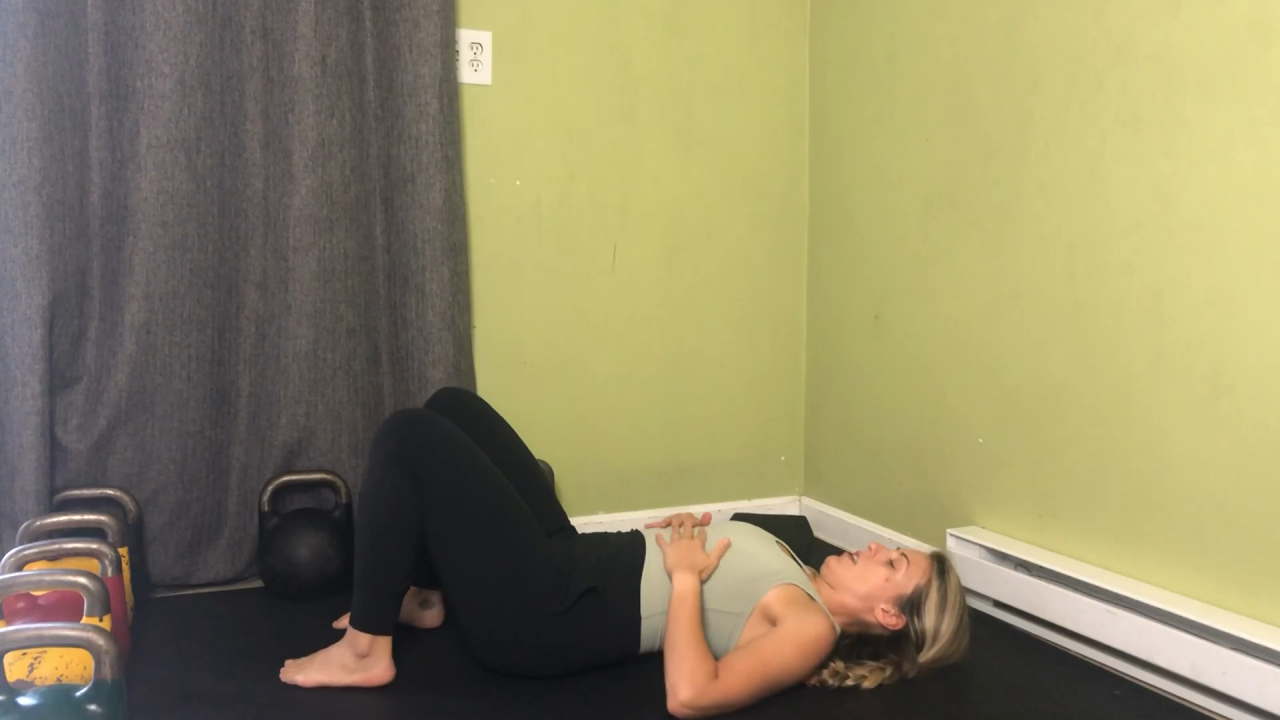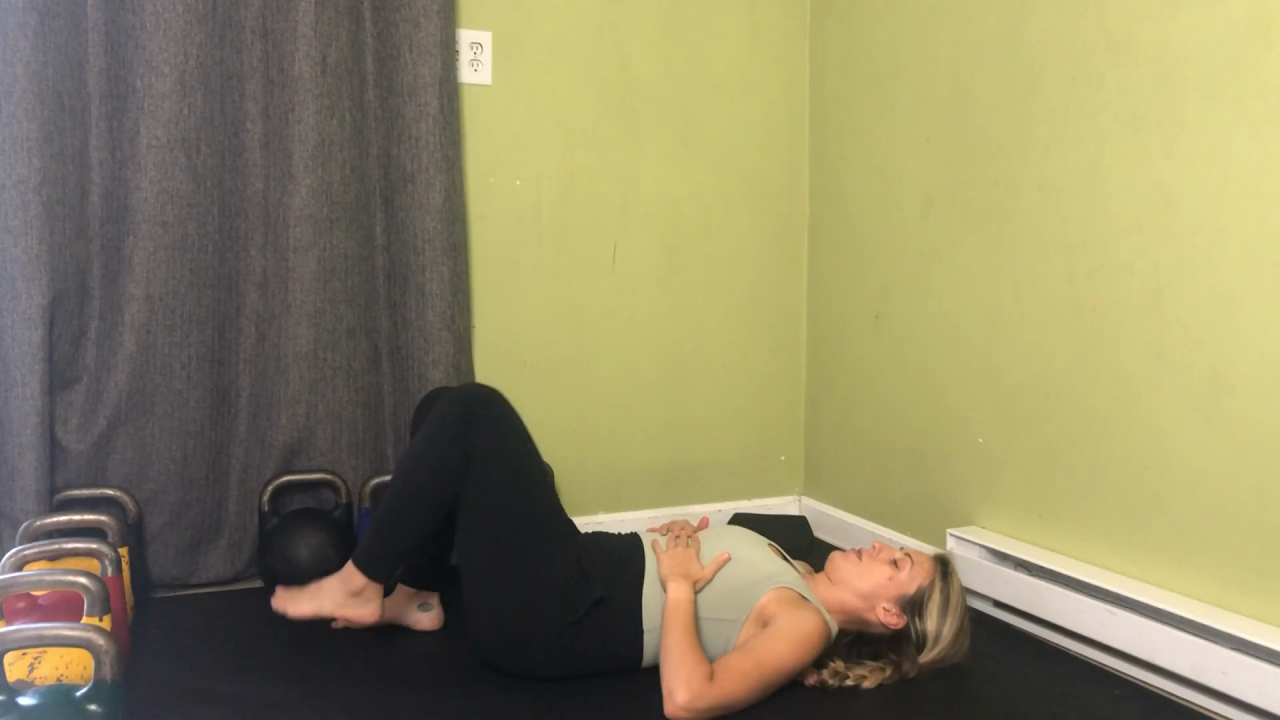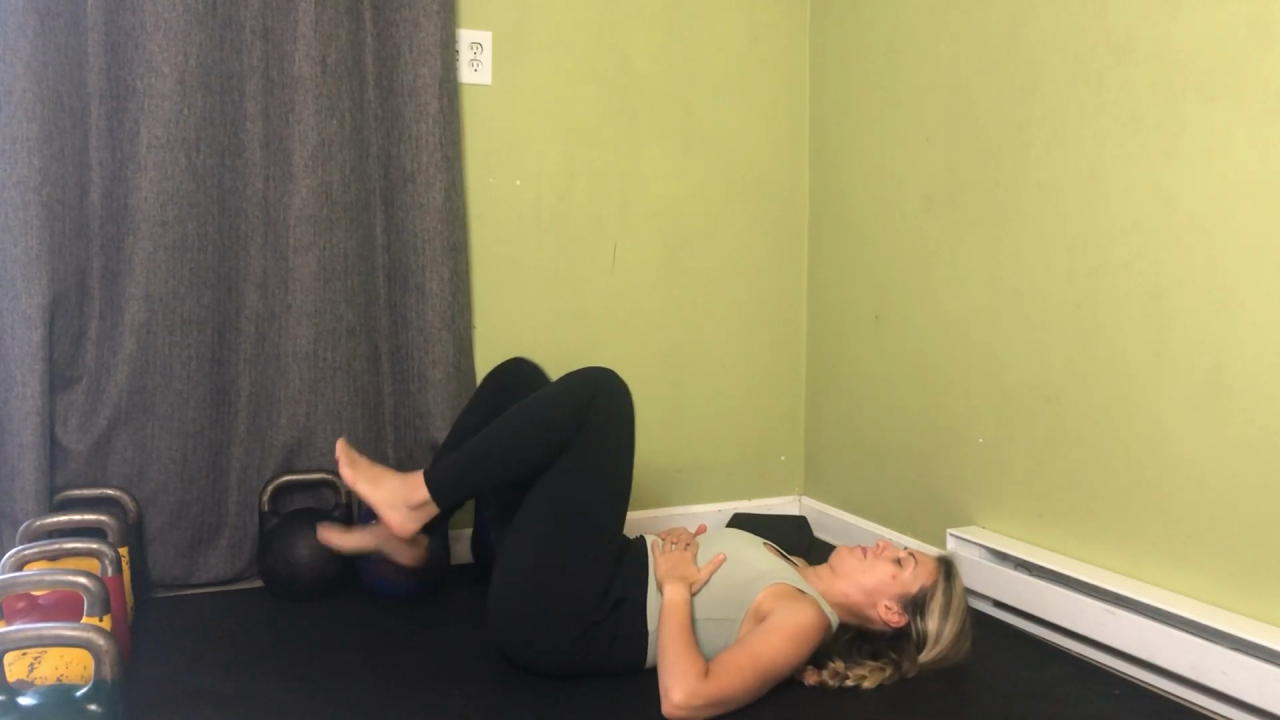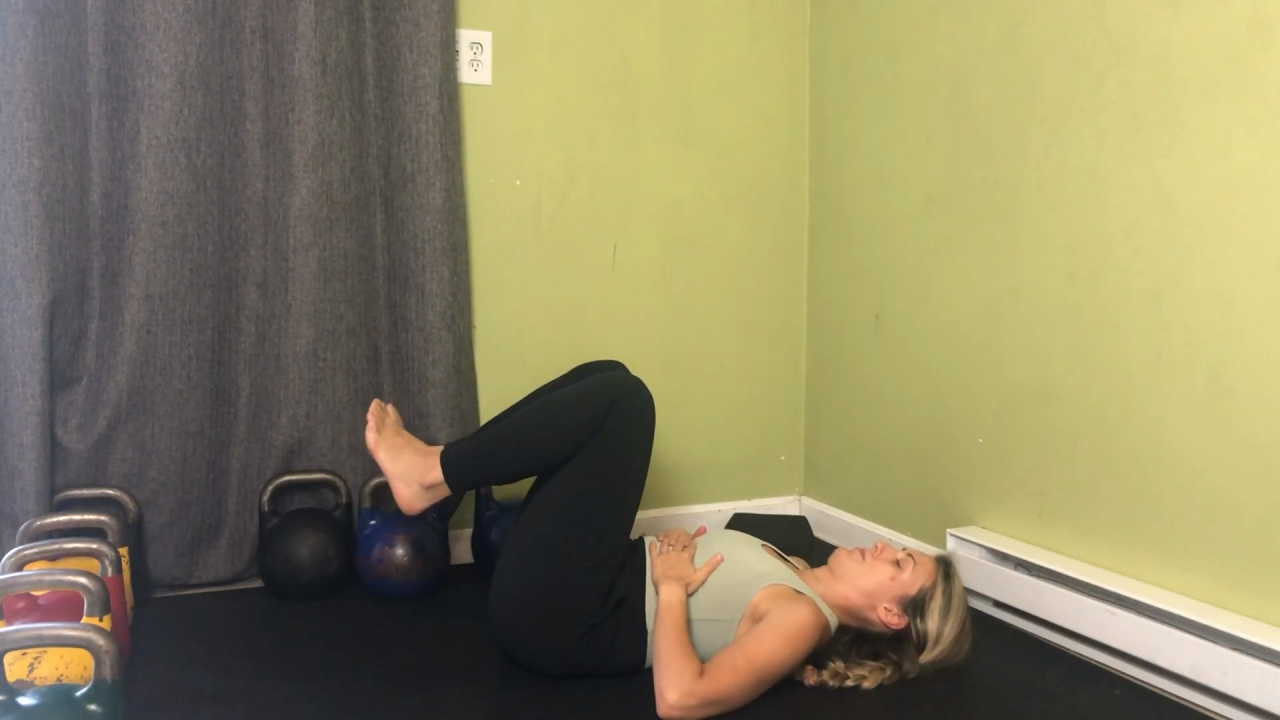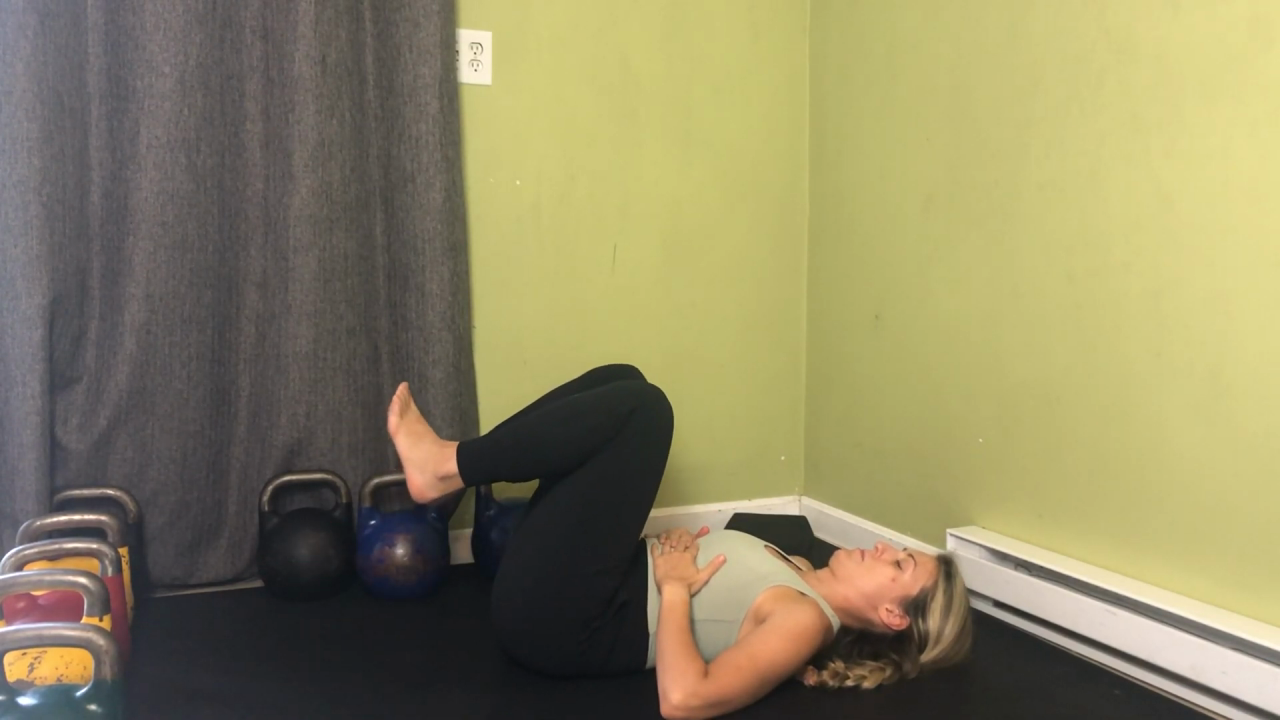
dt=0.5s
person 1, frame 1
left shoulder: (811, 630)
right shoulder: (800, 583)
left wrist: (685, 576)
right wrist: (681, 534)
left hip: (538, 616)
right hip: (570, 563)
left knee: (407, 437)
right knee: (451, 406)
left ankle: (366, 649)
right ankle: (422, 594)
person 1, frame 2
left shoulder: (807, 626)
right shoulder: (797, 581)
left wrist: (678, 584)
right wrist: (684, 541)
left hip: (542, 620)
right hip: (590, 568)
left knee: (473, 410)
right knee: (445, 409)
left ankle: (359, 584)
right ankle: (415, 598)
person 1, frame 3
left shoulder: (804, 618)
right shoulder: (796, 576)
left wrist: (675, 586)
right wrist: (674, 550)
left hip: (554, 619)
right hip: (583, 585)
left knee: (598, 392)
right knee: (518, 375)
left ankle: (414, 501)
right ankle: (411, 517)
person 1, frame 4
left shoulder: (802, 619)
right shoulder: (797, 578)
left wrist: (673, 586)
right wrist: (674, 552)
left hip: (554, 615)
right hip: (584, 589)
left knee: (622, 400)
right knee: (610, 380)
left ankle: (432, 478)
right ankle: (440, 463)
person 1, frame 5
left shoulder: (805, 621)
right shoulder: (798, 577)
left wrist: (673, 586)
right wrist: (672, 561)
left hip: (555, 616)
right hip: (587, 588)
left knee: (640, 409)
right knee: (622, 385)
left ankle: (447, 467)
right ankle: (455, 462)
